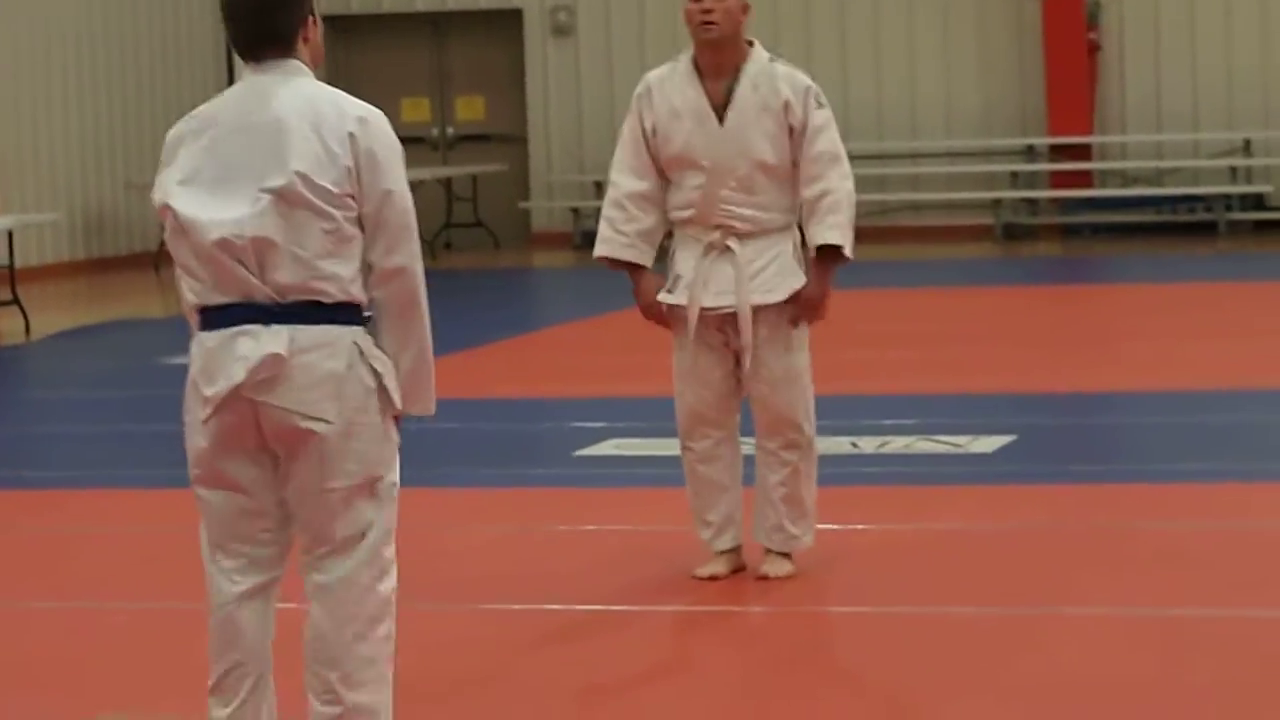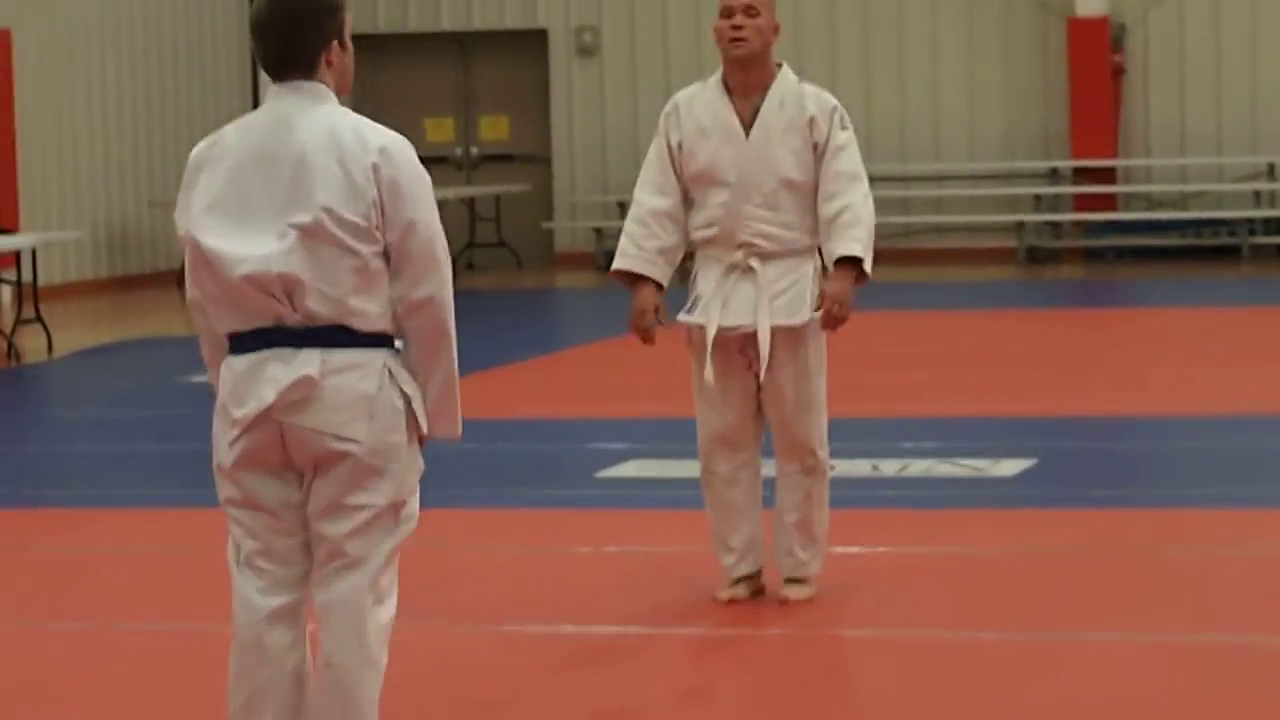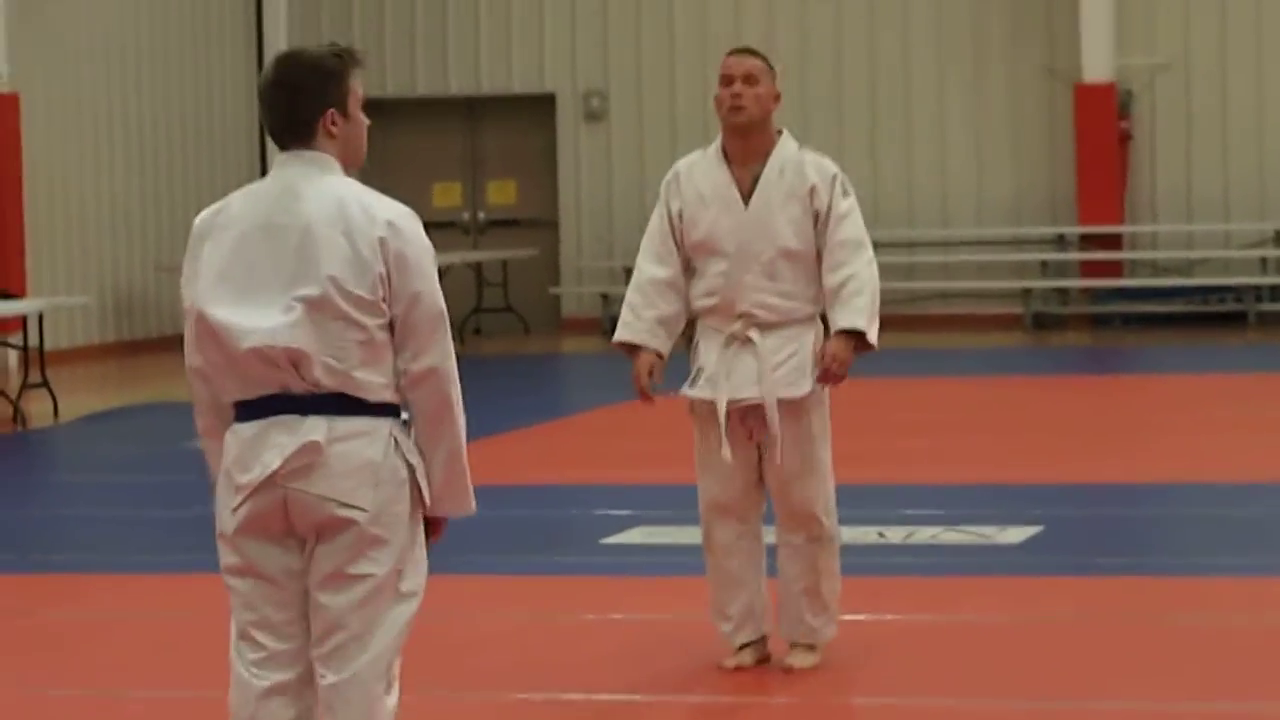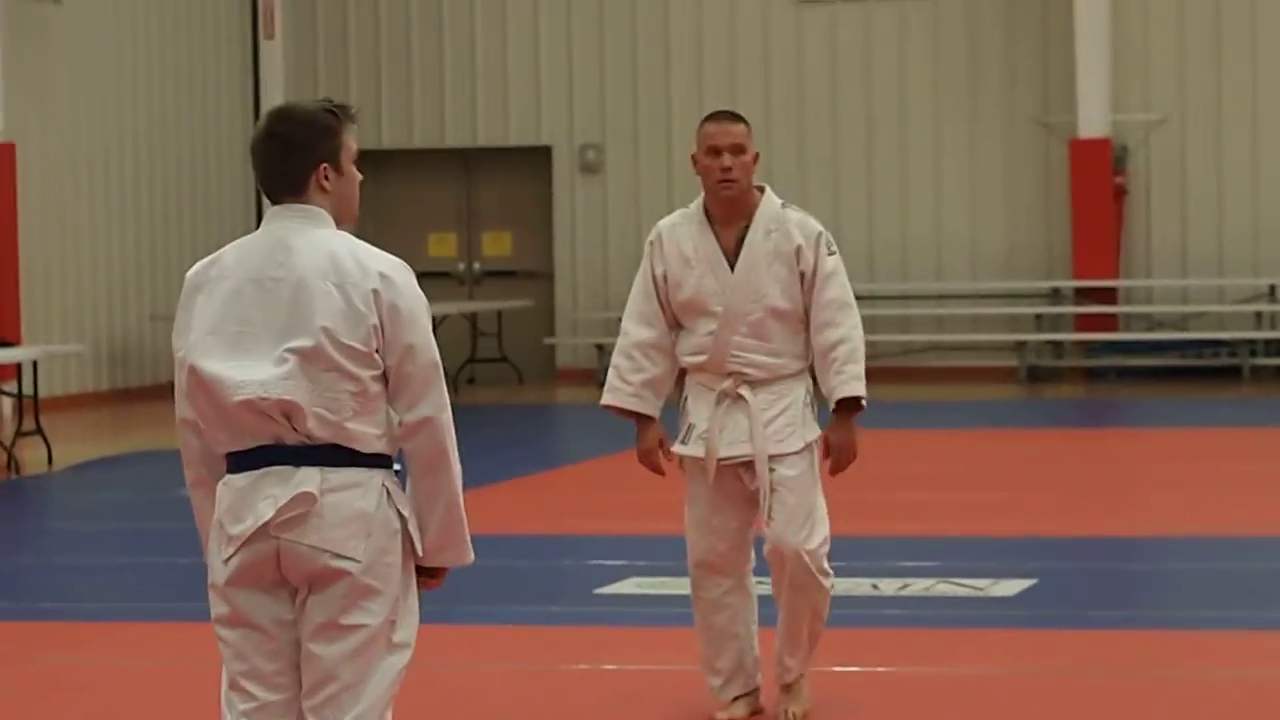
dt=0.2s
person 1, frame 1
left shoulder: (188, 135)
right shoulder: (353, 121)
left elbow: (190, 267)
right elbow: (396, 264)
right wrist: (407, 380)
left hip: (223, 364)
right hip: (327, 363)
left knee: (236, 572)
right knee: (349, 571)
person 1, frame 2
left shoulder: (212, 156)
right shoulder: (378, 150)
left elbow: (205, 297)
right elbow: (422, 293)
right wrist: (432, 406)
left hip: (250, 390)
right hip: (352, 389)
left knee: (263, 585)
right knee: (353, 589)
person 1, frame 3
left shoulder: (215, 226)
right shoulder: (382, 221)
left elbow: (204, 372)
right elbow: (428, 366)
right wrist: (444, 488)
left hip: (255, 460)
right hip: (357, 459)
left knee: (264, 657)
right knee: (355, 662)
person 1, frame 4
left shoulder: (206, 278)
right shoulder: (376, 273)
left elbow: (194, 424)
right elbow: (423, 418)
left wrist: (217, 529)
right wrist: (439, 540)
left hip: (247, 512)
right hip: (349, 512)
person 2, frame 1
left shoulder: (791, 87)
right shoulder: (656, 91)
left elbow: (827, 178)
right elbow: (633, 185)
left wrist: (822, 267)
right wrist: (639, 271)
left hip: (771, 268)
right hip: (694, 270)
left knee: (784, 413)
right knee: (701, 417)
left ankle: (783, 543)
right ankle: (723, 543)
person 2, frame 2
left shoulder: (817, 108)
right shoulder: (684, 110)
left elbow: (847, 196)
right elbow: (657, 203)
left wrist: (842, 270)
right wrist: (644, 282)
left hip: (791, 291)
right hip: (715, 292)
left knee: (800, 440)
right knee: (723, 440)
left ankle: (799, 568)
right ankle: (741, 569)
person 2, frame 3
left shoulder: (817, 175)
right shoulder: (685, 179)
left elbow: (851, 264)
right elbow: (660, 271)
left wrist: (844, 338)
right wrist: (646, 349)
left hip: (792, 358)
right hip: (717, 361)
left knee: (806, 508)
right knee: (725, 508)
left ankle: (808, 633)
right ankle: (747, 635)
person 2, frame 4
left shoulder: (801, 233)
right shoulder: (668, 239)
left elbow: (835, 325)
right elbow: (646, 334)
left wrist: (844, 414)
right wrist: (643, 418)
left hip: (782, 413)
right hip: (707, 416)
left knee: (799, 549)
right knee: (714, 560)
